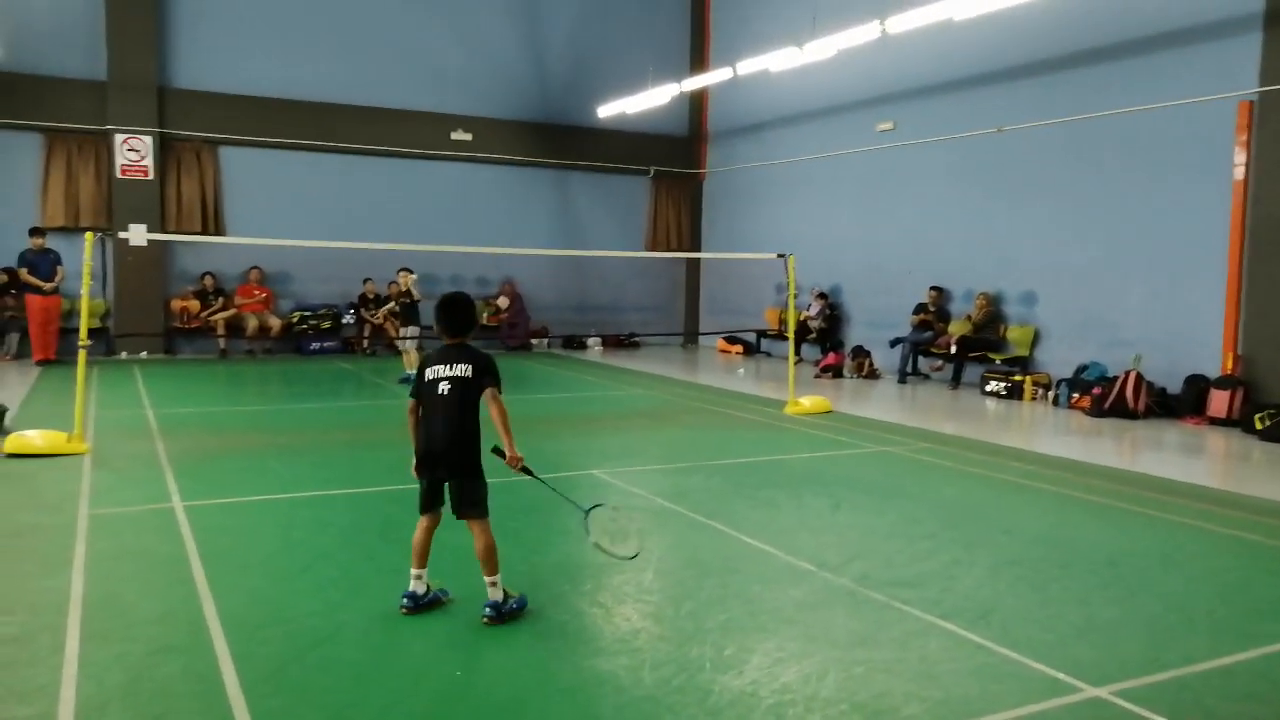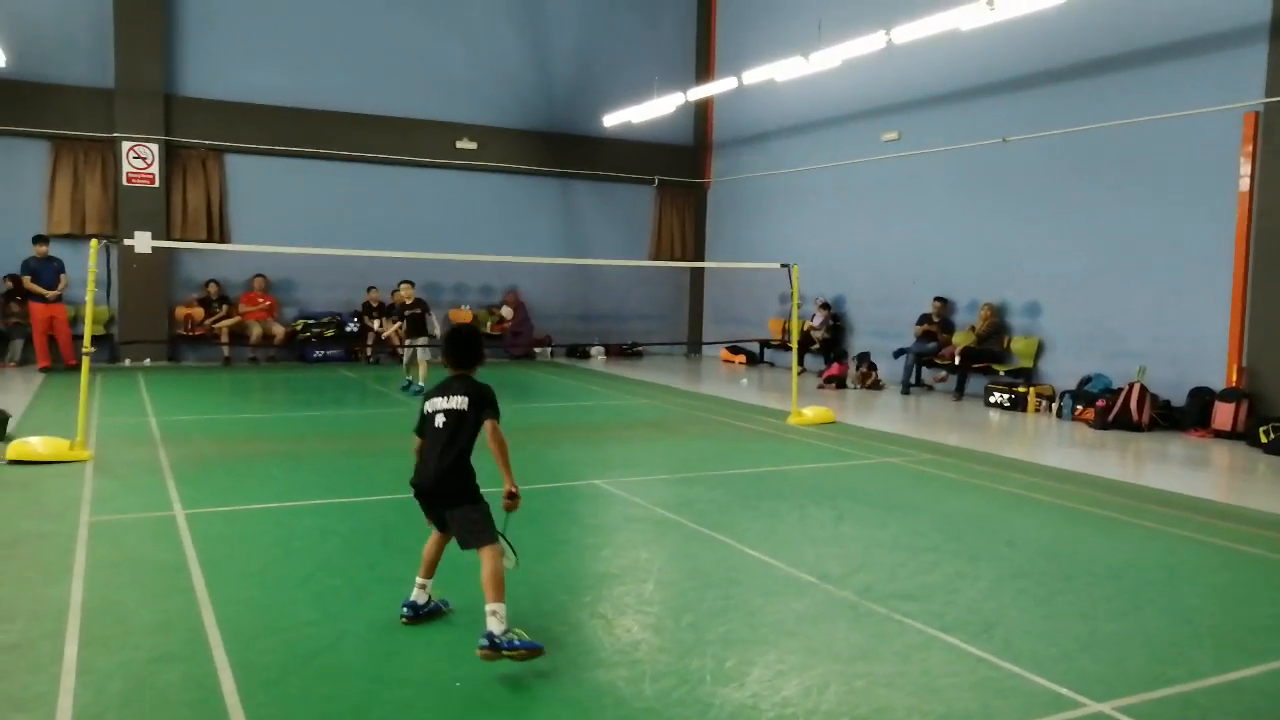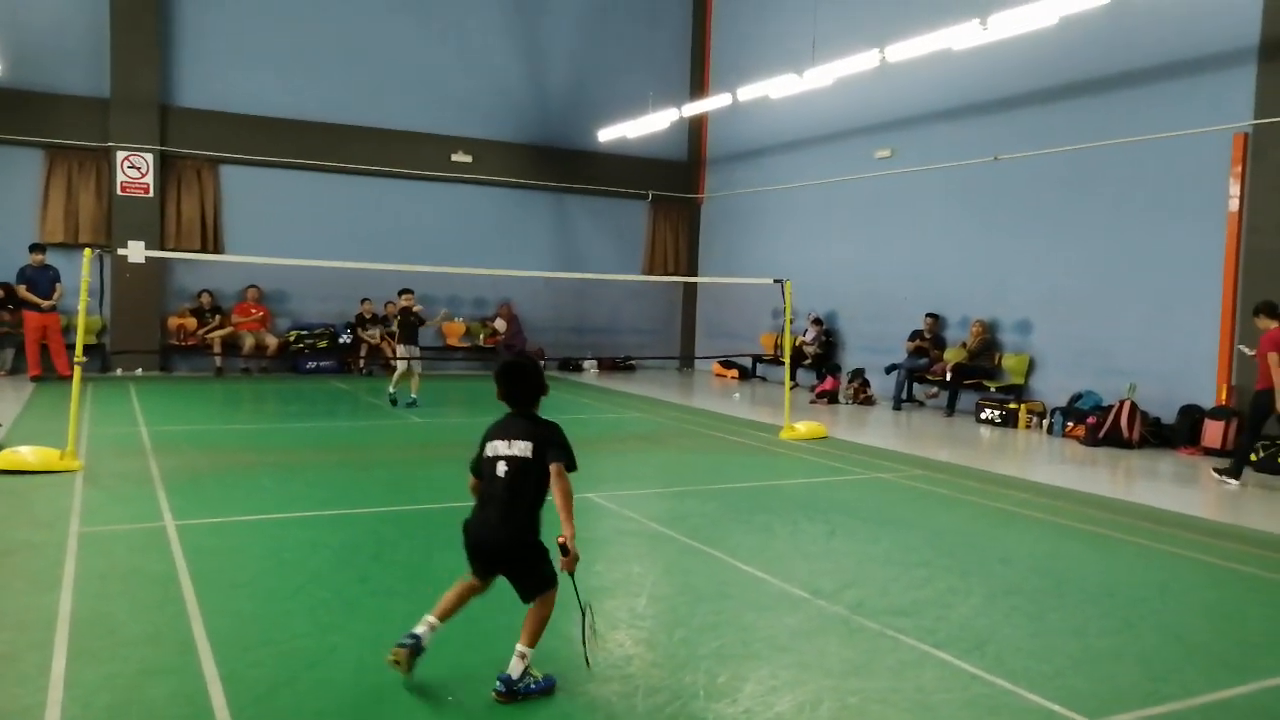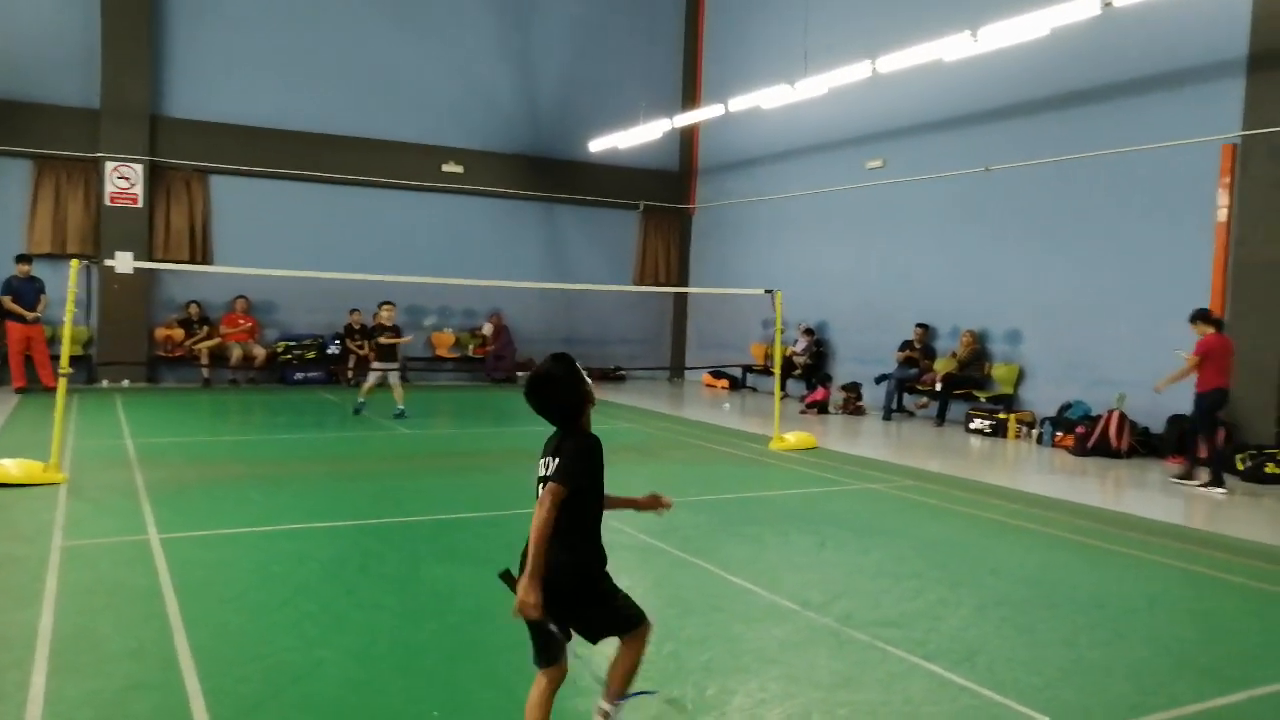
dt=0.4s
person 1, frame 1
left shoulder: (428, 362)
right shoulder: (480, 360)
left elbow: (412, 409)
right elbow: (493, 401)
left wrist: (417, 450)
right wrist: (510, 446)
left hip: (428, 452)
right hip: (461, 453)
left knee: (428, 518)
right knee: (479, 522)
left ankle: (415, 591)
right ankle: (496, 600)
person 1, frame 2
left shoulder: (433, 393)
right shoulder: (480, 392)
right elbow: (492, 433)
right wrist: (510, 483)
left hip: (423, 481)
right hip: (456, 482)
left knee: (442, 530)
right knee: (491, 550)
left ankle: (418, 601)
right ankle: (496, 635)
person 1, frame 3
left shoulder: (493, 430)
right shoulder: (549, 433)
right elbow: (558, 478)
right wrist: (569, 533)
left hip: (477, 530)
right hip: (518, 542)
left knee: (476, 582)
right knee: (545, 593)
left ankle: (417, 637)
right ankle: (514, 677)
person 1, frame 4
left shoulder: (558, 442)
right shoulder: (584, 445)
right elbow: (545, 505)
left wrist: (634, 503)
right wrist: (531, 577)
left hip: (539, 579)
right hip: (575, 577)
left knee: (550, 672)
right knee: (637, 630)
